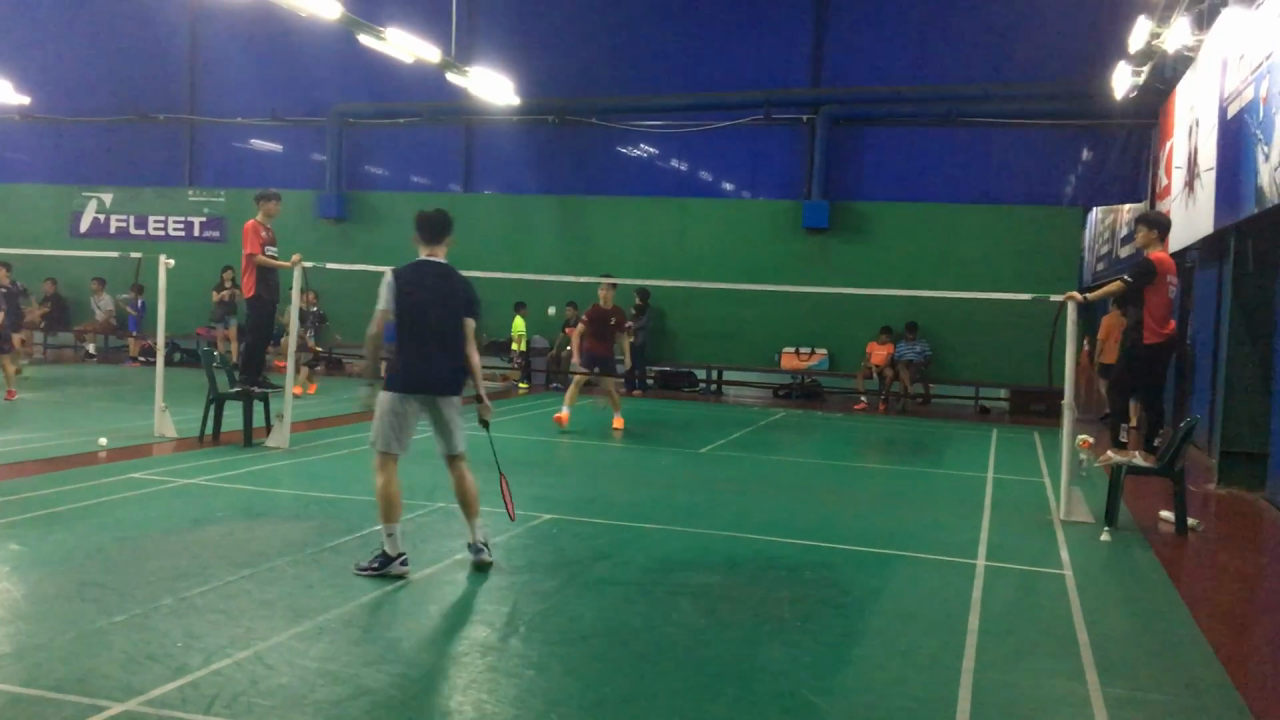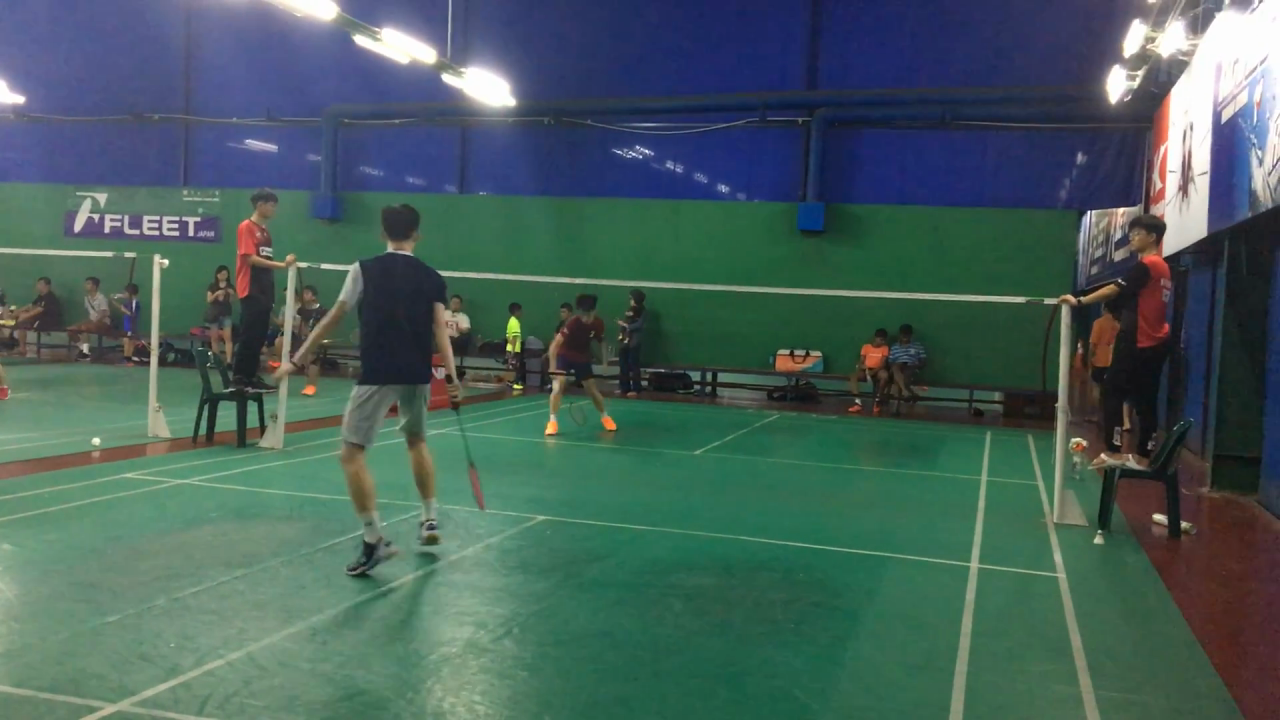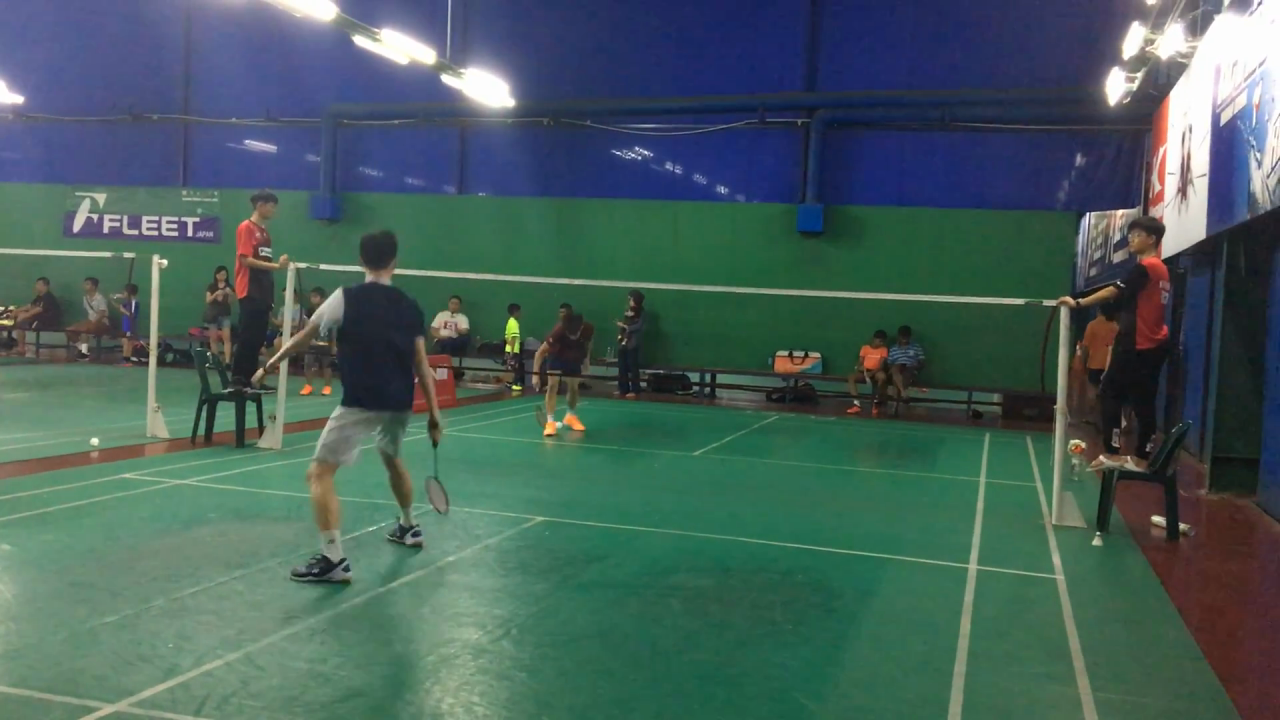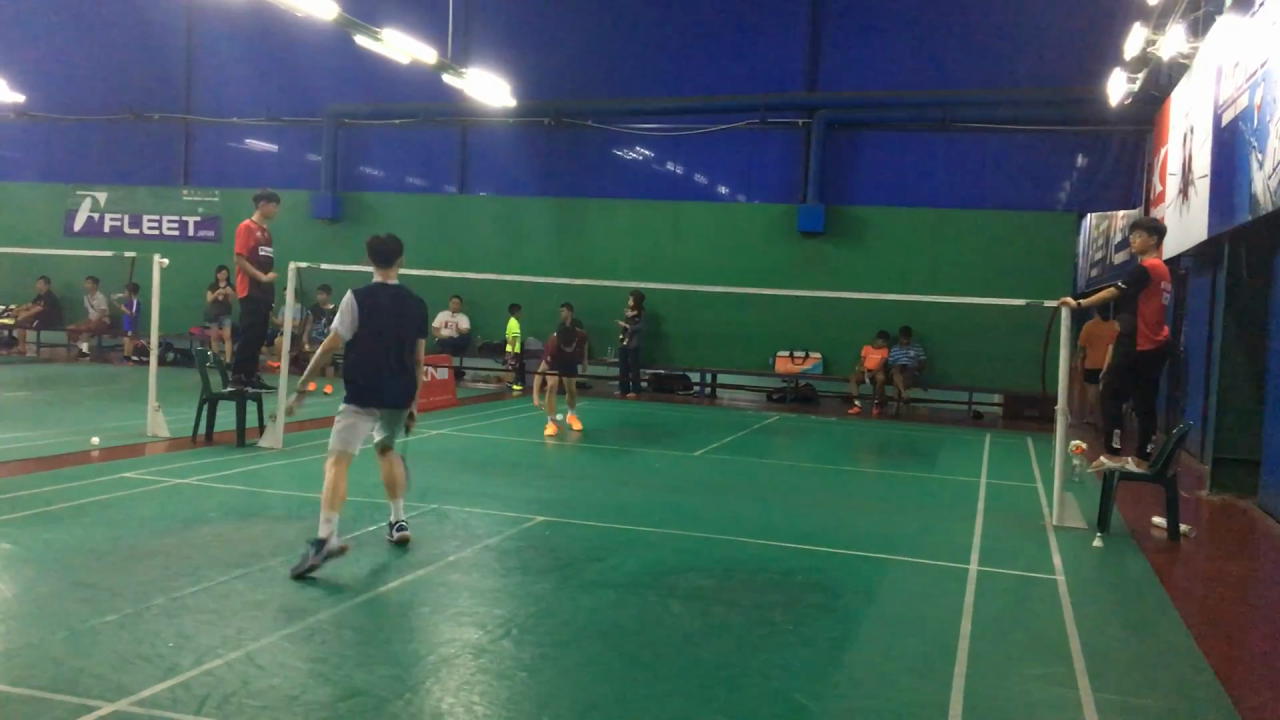
dt=0.2s
person 1, frame 1
left shoulder: (397, 277)
right shoulder: (462, 286)
left elbow: (376, 333)
right elbow: (469, 342)
left wrist: (368, 376)
right wrist: (480, 392)
left hip: (402, 383)
right hip: (446, 385)
left knee: (385, 464)
right knee: (457, 463)
left ankle: (393, 553)
right ankle: (478, 544)
person 1, frame 2
left shoulder: (365, 269)
right shoulder: (432, 277)
left elbow: (332, 319)
right elbow: (440, 329)
left wrist: (296, 360)
right wrist: (452, 378)
left hip: (377, 375)
right hip: (417, 375)
left knee: (351, 455)
right knee: (416, 440)
left ankle: (376, 540)
right ankle: (430, 520)
person 1, frame 3
left shoulder: (347, 297)
right shoulder: (409, 306)
left elbow: (305, 336)
right elbow: (421, 362)
left wrist: (269, 366)
right wrist: (434, 412)
left hip: (361, 402)
right hip: (400, 401)
left knee: (318, 474)
right knee: (391, 455)
left ankle: (333, 558)
right ankle: (409, 526)
person 1, frame 4
left shoulder: (357, 298)
right shoulder: (416, 304)
left elbow: (332, 344)
right elbow: (418, 361)
left wrist: (302, 380)
right wrist: (413, 405)
left hip: (362, 396)
right hip: (400, 396)
left knee: (337, 464)
right knee: (386, 448)
left ankle: (325, 540)
right ankle: (399, 523)
person 2, frame 1
left shoulder: (1151, 262)
right shoulder: (1167, 264)
left elbow: (1120, 286)
left wrist: (1084, 298)
left hip: (1144, 342)
right hip: (1161, 340)
left knee: (1118, 390)
right knee: (1152, 397)
left ankle: (1120, 448)
right ankle: (1149, 453)
person 2, frame 2
left shoulder: (1145, 266)
right shoulder: (1162, 267)
left elbow: (1114, 290)
left wrist: (1079, 301)
left hip: (1138, 345)
right hip: (1155, 344)
left knee: (1112, 393)
right knee: (1145, 400)
left ankle: (1114, 451)
right ankle: (1143, 456)
person 2, frame 3
left shoulder: (1144, 268)
right shoulder: (1160, 269)
left elbow: (1113, 292)
left wrist: (1078, 303)
left hip: (1137, 347)
right hip: (1153, 346)
left knee: (1110, 395)
right knee: (1144, 402)
left ankle: (1112, 453)
right ankle: (1141, 458)
person 2, frame 4
left shoulder: (1145, 269)
right shoulder: (1162, 271)
left elbow: (1114, 293)
left wrist: (1079, 304)
left hip: (1138, 347)
right hip: (1154, 346)
left knee: (1111, 395)
right knee: (1145, 403)
left ankle: (1113, 454)
right ankle: (1142, 459)
person 3, frame 1
left shoulder: (270, 231)
right shoulder: (251, 227)
right elbow: (255, 257)
right wrist: (287, 264)
left hip: (269, 291)
right hip: (256, 291)
left knee: (265, 336)
right knee: (255, 335)
left ankle: (257, 377)
right ankle: (244, 378)
person 3, frame 2
left shoulder: (265, 231)
right shoulder: (246, 227)
right elbow: (250, 258)
left wrist: (276, 279)
right wrist: (281, 265)
left hip: (264, 292)
right hip: (251, 292)
left knee: (260, 337)
right knee: (249, 336)
left ankle: (252, 377)
right ankle: (238, 378)
person 3, frame 3
left shoulder: (265, 231)
right shoulder: (246, 228)
right elbow: (245, 260)
right wrist: (276, 265)
left hip: (263, 293)
right hip: (250, 292)
left knee: (259, 337)
right knee: (248, 336)
left ankle: (250, 377)
right ankle: (237, 378)
person 3, frame 4
left shoulder: (266, 231)
right shoulder: (246, 227)
right elbow: (239, 259)
left wrist: (270, 285)
right wrist: (262, 277)
left hip: (264, 292)
right hip: (251, 291)
left knee: (259, 337)
right knee: (248, 335)
left ankle: (251, 377)
right ankle: (236, 377)
